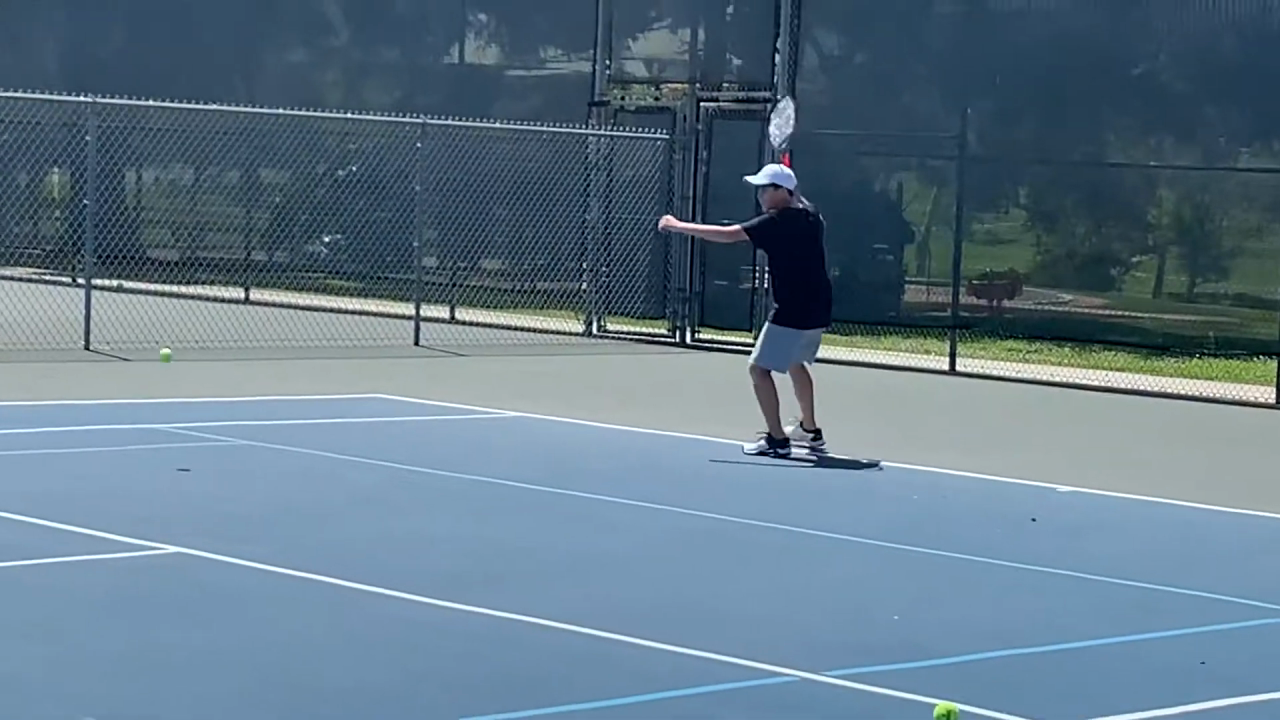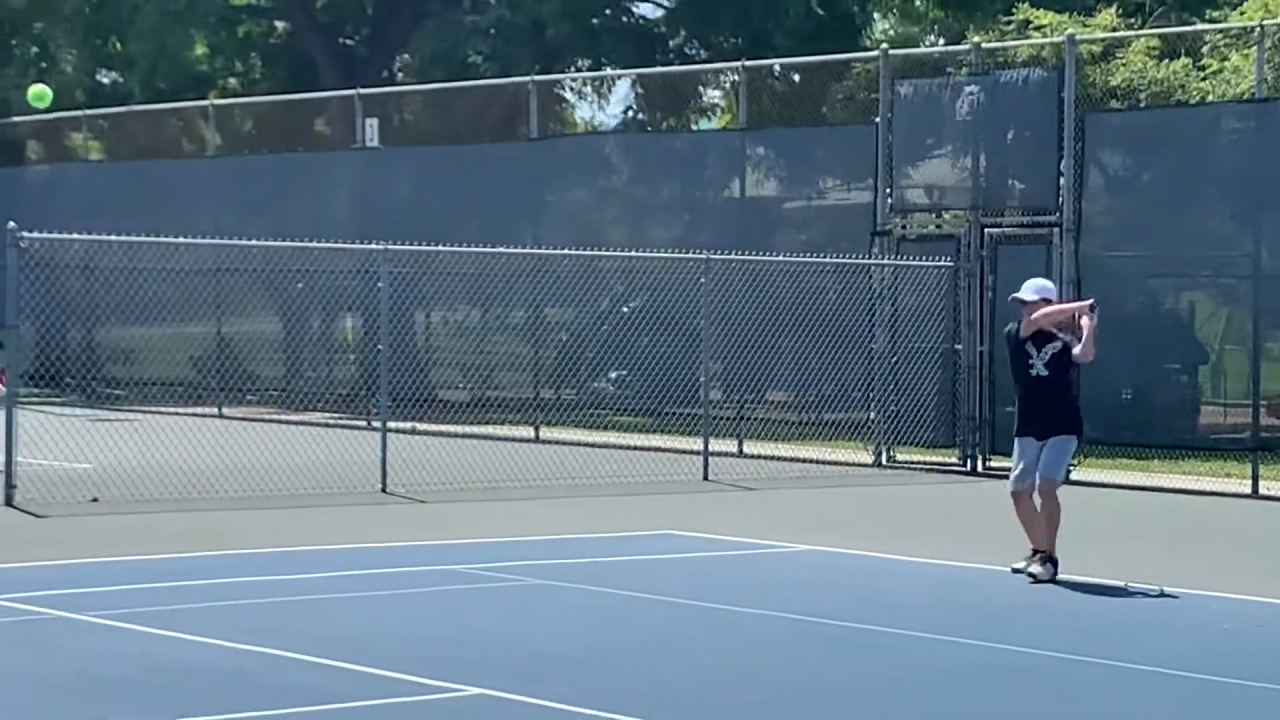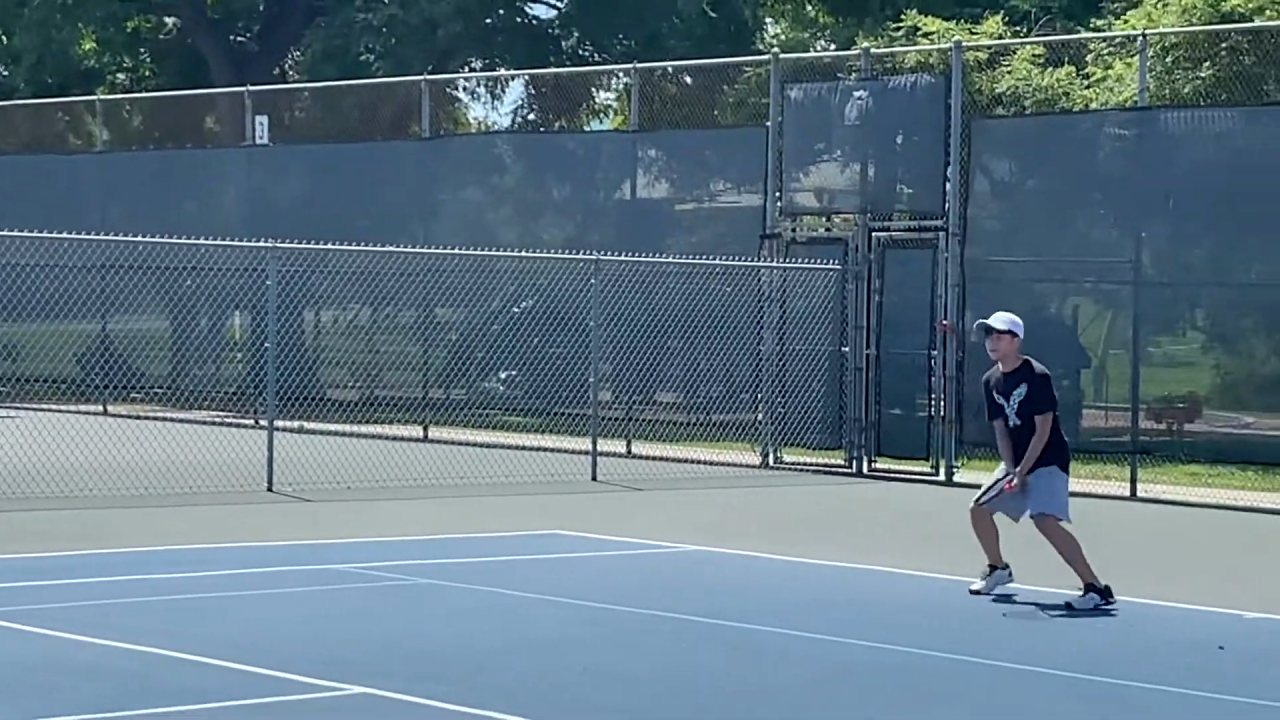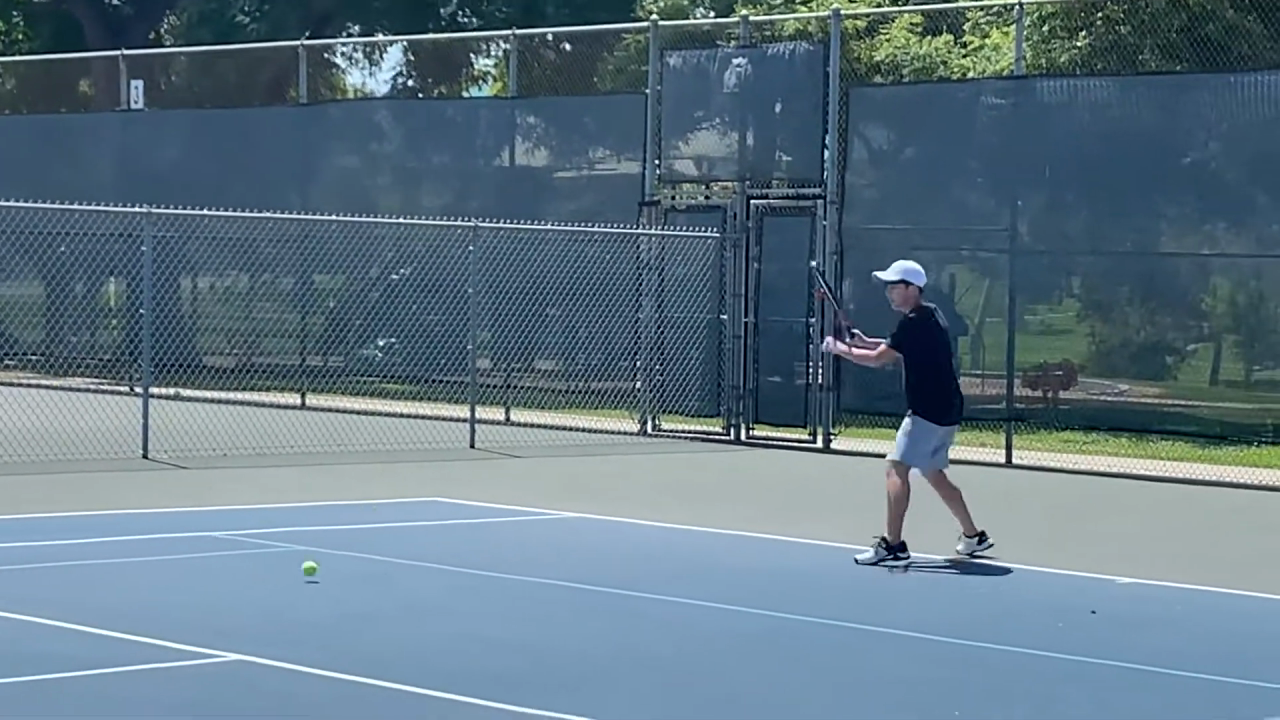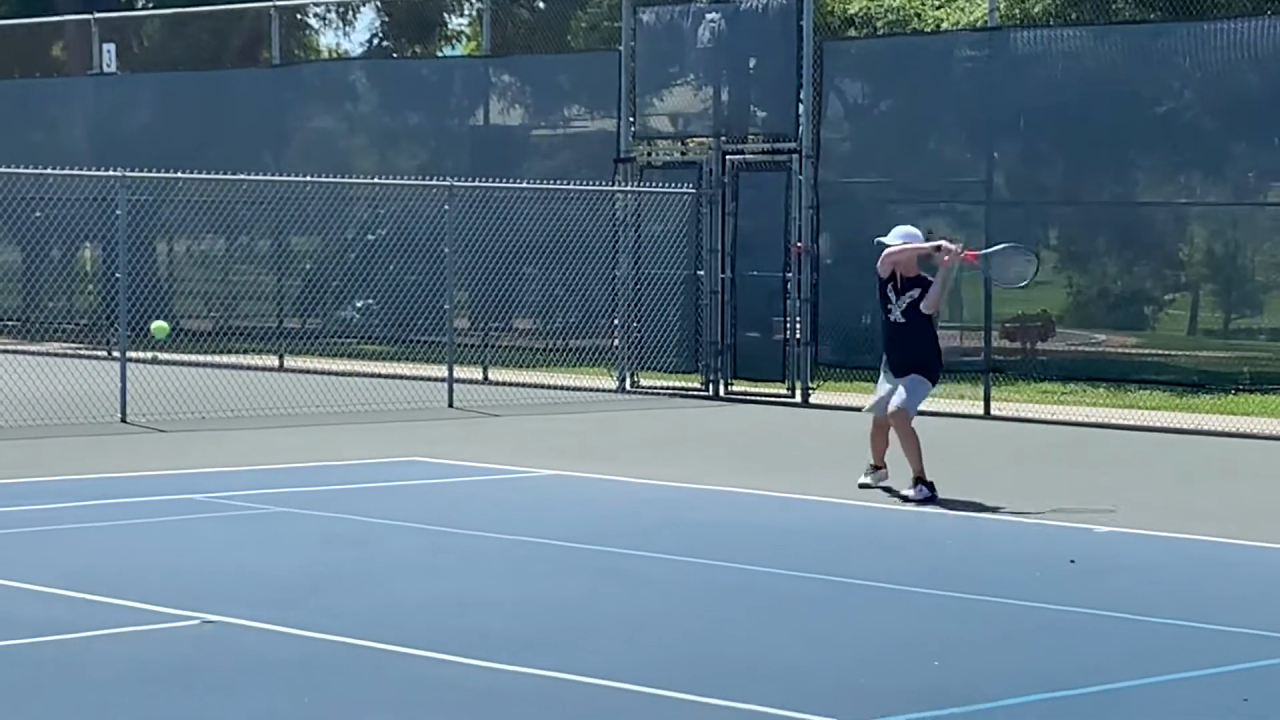
dt=1s
person 1, frame 1
left shoulder: (773, 221)
right shoulder: (809, 213)
left elbow: (726, 234)
left wrist: (677, 225)
right wrist: (795, 191)
left hip: (792, 312)
right hip: (820, 312)
left knee: (759, 369)
right knee: (795, 362)
left ankle: (776, 439)
right ankle: (809, 429)
person 1, frame 2
left shoulder: (1064, 340)
right shoulder: (1015, 334)
left elbow: (1085, 355)
right elbow: (1036, 319)
left wrist: (1088, 323)
right wrist: (1082, 306)
left hip: (1063, 427)
right hip: (1028, 429)
left knee: (1046, 486)
right knee: (1019, 493)
left ankle: (1048, 558)
right ankle: (1040, 551)
person 1, frame 3
left shoulder: (1038, 376)
right shoulder: (990, 380)
left elbow: (1043, 432)
right elbow: (1001, 431)
left wrist: (1022, 472)
right wrist: (1011, 472)
left hip: (1047, 461)
right hip: (1016, 461)
left knee: (1046, 522)
right knee: (979, 510)
left ankle: (1094, 587)
right ankle: (998, 569)
person 1, frame 4
left shoulder: (914, 322)
right shoulder: (930, 315)
left elbow: (877, 358)
left wrist: (840, 349)
right wrist: (868, 342)
left hip: (928, 410)
right hip: (946, 409)
left knee: (895, 468)
right knee: (934, 474)
left ankle: (893, 544)
right ankle: (974, 536)
person 1, frame 5
left shoulder: (927, 284)
right shoulder: (887, 276)
left elbow: (928, 308)
right elbow: (887, 257)
left wrist: (946, 268)
right wrist: (934, 246)
left hip: (920, 368)
right hip: (892, 366)
left knee: (899, 414)
right knee: (880, 418)
left ankle: (922, 482)
right ankle: (877, 468)
